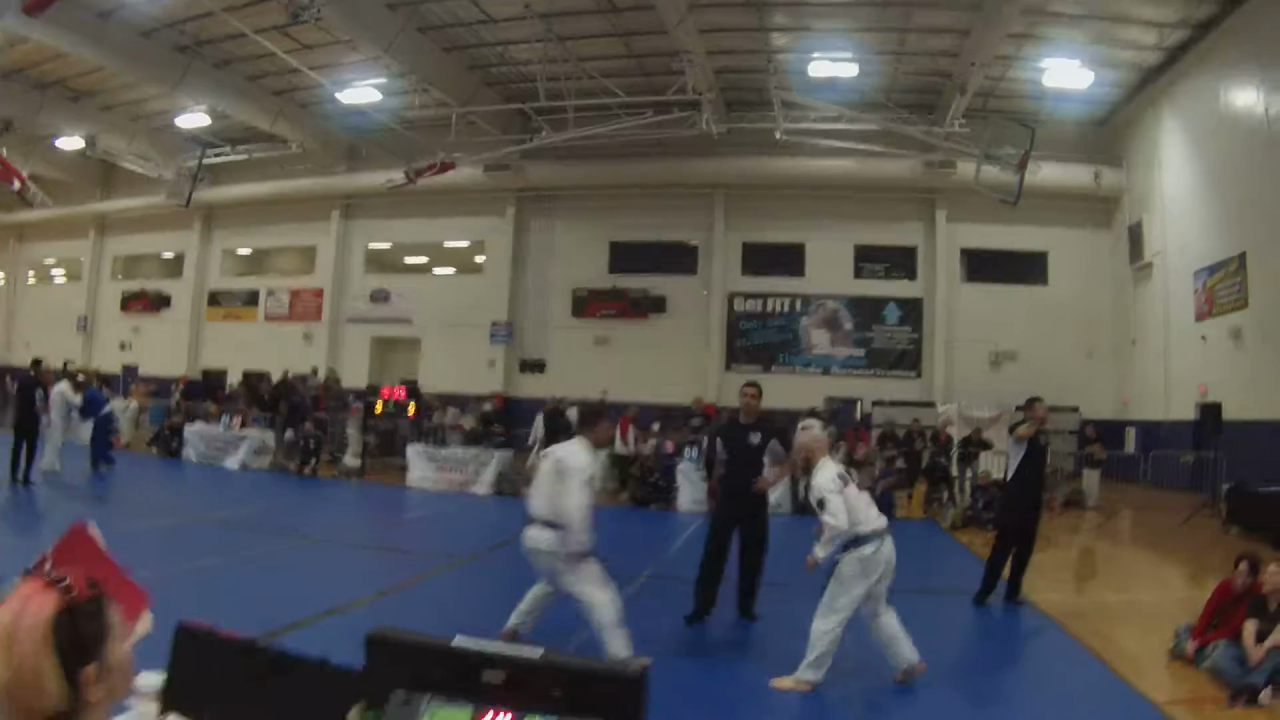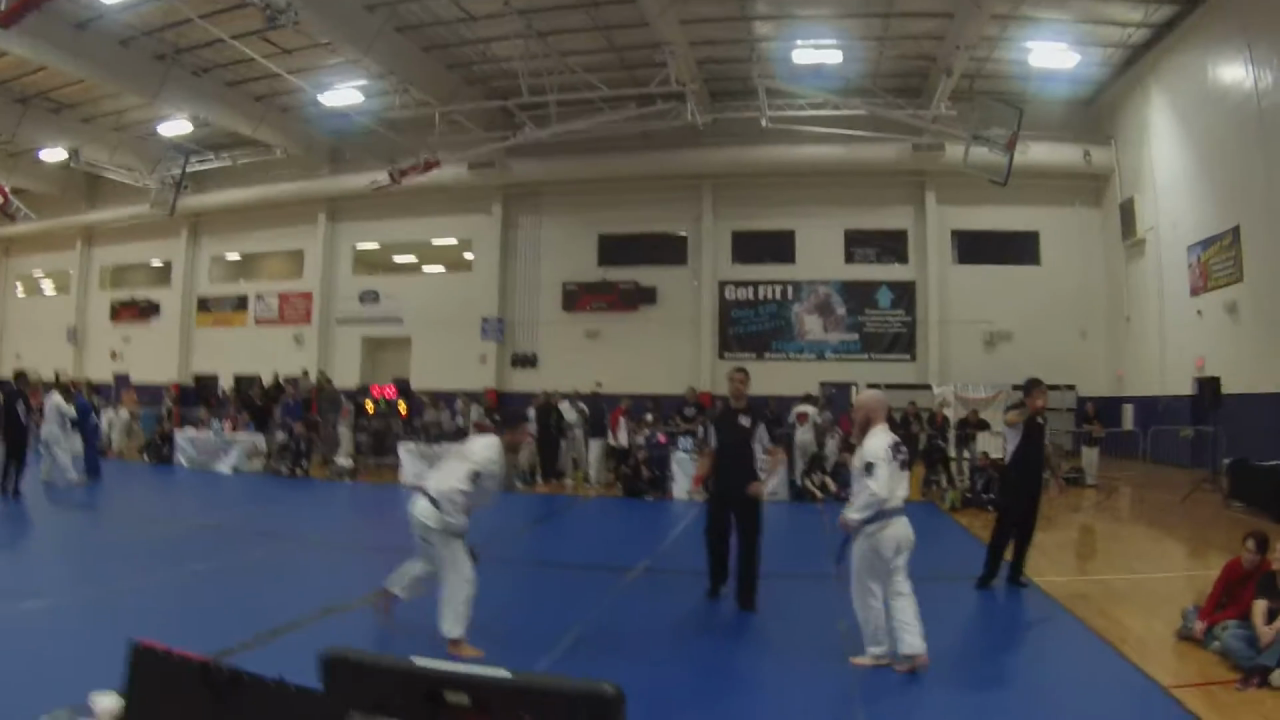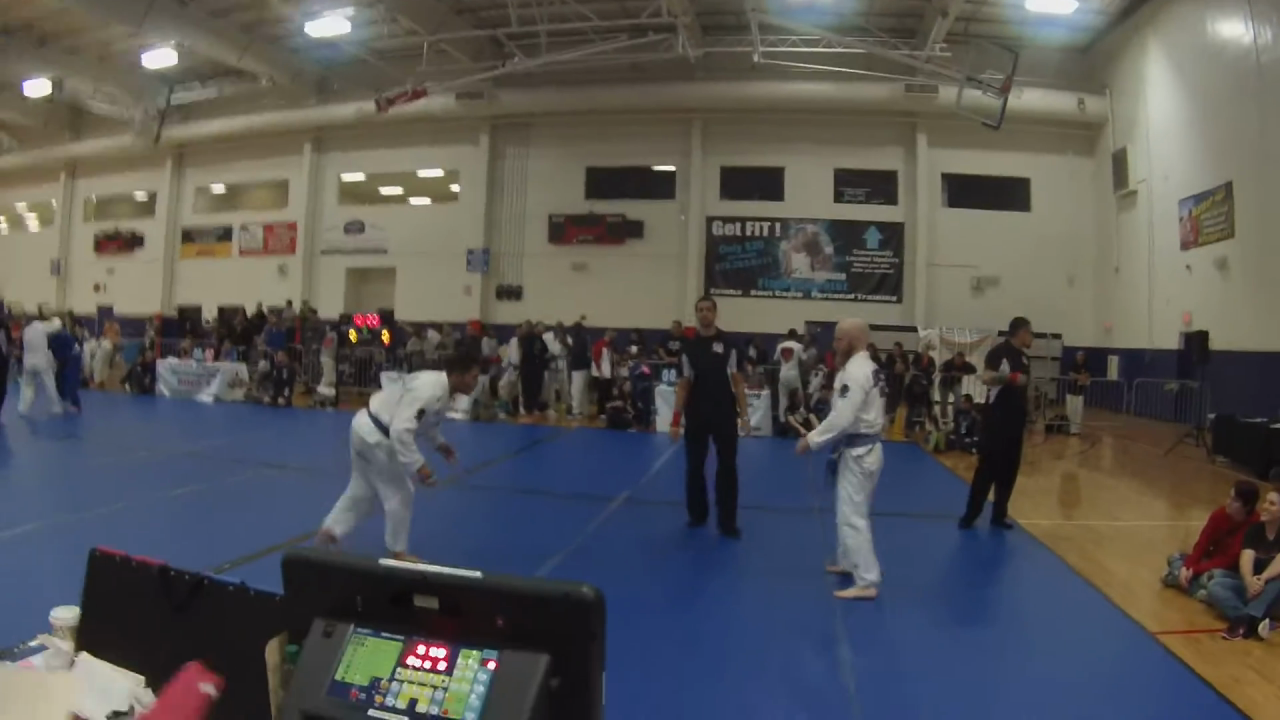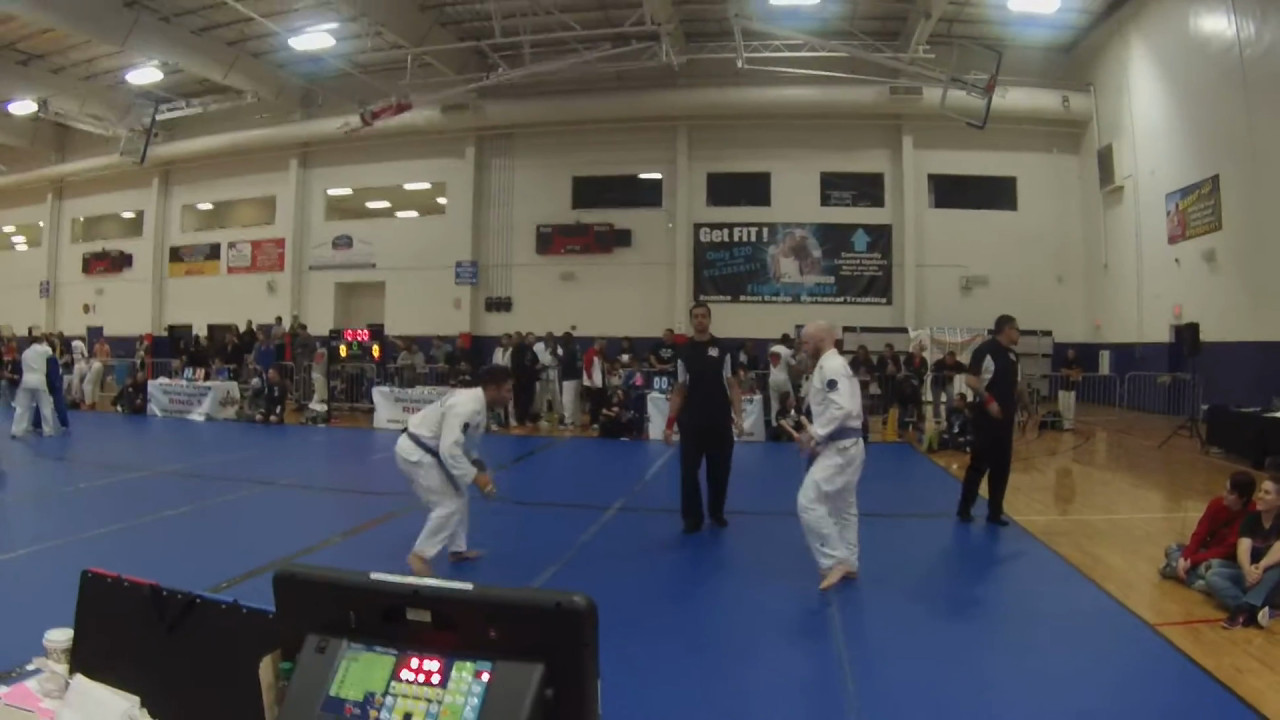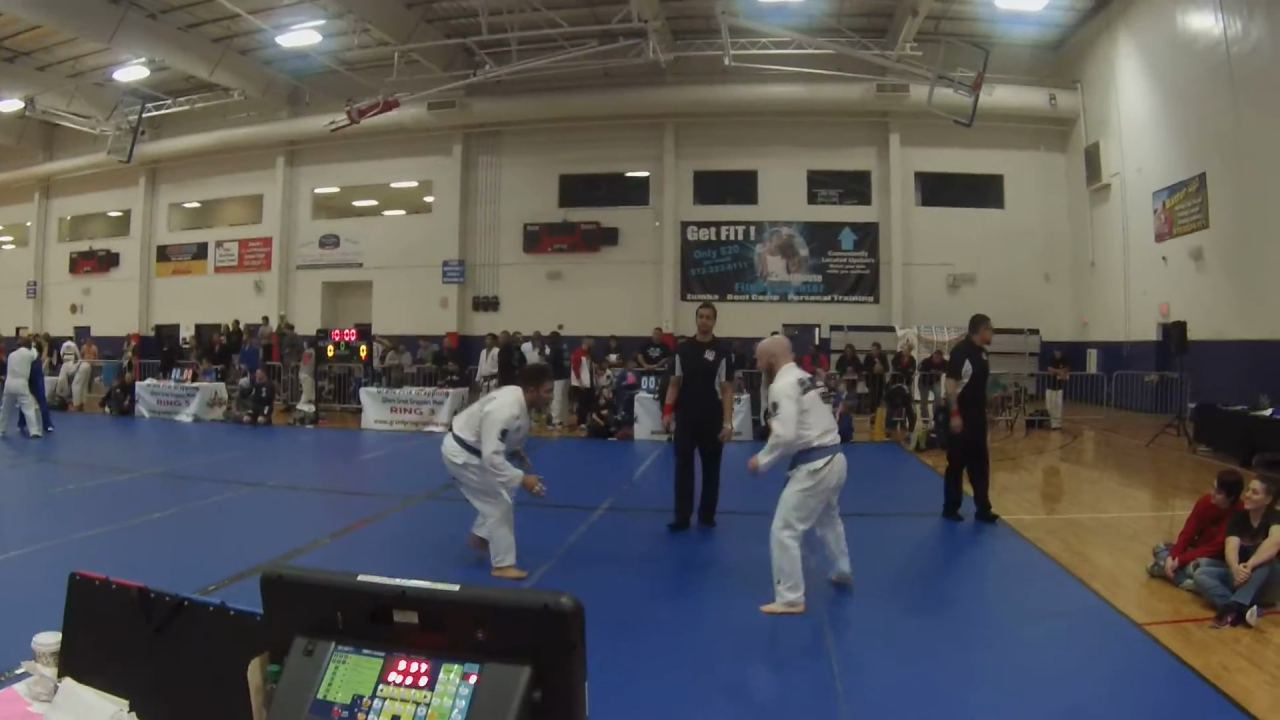
dt=0.5s
person 1, frame 1
left shoulder: (821, 481)
right shoulder: (835, 471)
left elbow: (839, 526)
left wrist: (818, 554)
right wrist: (825, 530)
left hip: (864, 552)
right hip: (881, 546)
left knee: (830, 613)
right knee: (877, 609)
left ankle: (807, 676)
right ankle: (909, 663)
person 1, frame 2
left shoulder: (872, 445)
right shoulder: (894, 442)
left elbow: (877, 492)
left wrist: (851, 514)
right wrist: (857, 496)
left hip: (876, 528)
right hip: (900, 525)
left knee: (866, 593)
right knee: (900, 590)
left ankle: (878, 652)
right ankle: (913, 651)
person 1, frame 3
left shoulder: (854, 371)
right shoulder: (872, 369)
left elbow: (842, 417)
left wrist: (811, 439)
right wrist: (823, 437)
left hip: (857, 452)
right hip: (868, 448)
left knee: (852, 516)
right knee: (852, 511)
left ankle: (867, 582)
right ankle: (848, 562)
person 1, frame 4
left shoulder: (830, 365)
right shoulder: (832, 365)
left elbow: (841, 408)
left wrist: (813, 433)
right wrist: (816, 435)
left hip: (840, 447)
right hip: (848, 444)
left knee: (810, 503)
right knee: (844, 508)
left ankle: (836, 561)
right ankle: (847, 563)
person 1, frame 5
left shoulder: (782, 385)
right shoulder: (807, 379)
left elbow: (785, 435)
left wrist: (762, 460)
left hip: (813, 467)
right hip: (834, 460)
left knee: (785, 530)
right knee: (827, 519)
left ankle: (791, 599)
right ankle: (842, 571)
person 2, frame 1
left shoulder: (769, 431)
right shoulder: (725, 430)
left wrist: (772, 480)
right wrist: (715, 496)
left hip: (755, 501)
right hip: (727, 498)
left knee: (752, 556)
right knee: (713, 551)
left ankle: (747, 606)
right ankle: (702, 606)
person 2, frame 2
left shoulder: (756, 418)
right shoulder: (718, 418)
left elbow: (773, 454)
right elbow: (710, 453)
left wrist: (762, 484)
right wrist: (698, 479)
left hip: (747, 489)
right hip: (719, 488)
left knee: (748, 542)
right knee: (714, 537)
left ankle: (746, 596)
right ankle: (717, 581)
person 2, frame 3
left shoulder: (728, 344)
right shoulder: (689, 347)
left elbow: (738, 382)
right elbow: (684, 385)
left wrist: (744, 414)
right wrist: (676, 420)
left hip: (725, 413)
right hip: (696, 414)
left knee: (727, 466)
right knee: (695, 466)
left ankle: (727, 521)
right ankle: (697, 514)
person 2, frame 4
left shoulder: (723, 349)
right shoulder: (685, 353)
left elbow: (732, 385)
right elbow: (679, 390)
left wrist: (738, 415)
right wrist: (670, 423)
left hip: (720, 419)
right hip: (692, 419)
left knee: (720, 468)
right knee: (689, 470)
left ankle: (716, 512)
right ankle: (693, 519)
person 2, frame 5
left shoulder: (721, 352)
right shoulder: (683, 349)
left elbow: (726, 389)
right elbow: (674, 383)
left wrist: (727, 422)
right wrist: (667, 412)
left hip: (711, 418)
right hip: (685, 417)
left knee: (711, 468)
right knee: (683, 466)
left ankle: (706, 514)
right ankle: (682, 517)
person 3, frame 1
left shoulder: (557, 451)
right shoulder: (583, 460)
left elbow: (536, 493)
right elbow: (574, 509)
right wrist: (580, 548)
left hip: (534, 534)
right hip: (556, 539)
left knee: (548, 586)
right knee: (601, 596)
left ankle: (512, 630)
right ankle: (620, 658)
person 3, frame 2
left shoulder: (490, 447)
right shoulder: (484, 455)
right elbow: (451, 491)
right wrist: (457, 524)
left hip: (426, 508)
right hip: (435, 515)
left knee: (428, 561)
right knee: (460, 576)
left ankle: (389, 594)
right ankle: (455, 641)
person 3, frame 3
left shoulder: (440, 385)
right shoulder: (429, 391)
left elbow: (426, 420)
right elbow: (401, 431)
left wrist: (440, 443)
right wrist: (419, 465)
left hip: (366, 428)
right hip: (375, 435)
left knee: (362, 488)
right knee: (399, 493)
left ankle: (331, 531)
right ankle: (397, 552)
person 3, frame 4
left shoulder: (476, 402)
right shoulder: (466, 407)
left elbow: (463, 440)
right elbow: (449, 449)
left wrist: (475, 461)
right wrist: (474, 476)
left hip: (423, 450)
right hip: (414, 453)
left knee: (457, 498)
right knee: (450, 504)
left ankle: (457, 549)
right ankle: (420, 555)
person 3, frame 5
left shoulder: (517, 395)
right shoulder: (504, 411)
right elbow: (492, 457)
left wrist: (515, 451)
right wrist: (522, 479)
left hip: (470, 449)
right hip: (462, 454)
left knee: (497, 495)
right knee: (498, 506)
left ankle: (481, 535)
right ankle: (502, 565)
person 4, frame 1
left shoulder: (1043, 437)
right shoulder: (1017, 428)
right elbow: (1022, 433)
right wrist: (1037, 420)
left hip: (1033, 499)
right hip: (1015, 497)
left knee: (1025, 547)
right knee: (1004, 544)
left ankle: (1013, 591)
right ankle: (985, 590)
person 4, frame 2
left shoulder: (1040, 417)
right shoulder: (1017, 411)
right elbow: (1009, 420)
left wrist: (1054, 472)
right wrist: (1032, 407)
left hip: (1033, 479)
right hip: (1014, 479)
left knee: (1026, 528)
right knee: (1004, 527)
left ankle: (1015, 573)
right ankle: (988, 574)
person 4, frame 3
left shoulder: (1023, 357)
right shoulder: (999, 352)
right elbow: (986, 378)
left wrist: (1028, 417)
right wrist: (1012, 377)
left hip: (1015, 421)
right hip: (997, 420)
left knee: (1009, 470)
right knee: (988, 468)
left ankle: (999, 515)
right ankle: (971, 515)
person 4, frame 4
left shoulder: (1012, 355)
right shoulder: (985, 350)
left elbow: (1017, 386)
right elbow: (971, 380)
right wrist: (989, 400)
left hip: (1006, 417)
right hip: (986, 417)
left knee: (1002, 466)
right knee: (979, 463)
left ankle: (994, 512)
right ankle: (964, 508)
person 4, frame 5
left shoulder: (981, 352)
right shoulder: (961, 351)
right elbow: (950, 385)
left wrist: (986, 410)
right wrist: (954, 414)
left hip: (977, 416)
right hip: (961, 418)
left knee: (980, 463)
right knee: (957, 463)
left ankle: (983, 509)
right ankle: (950, 509)
